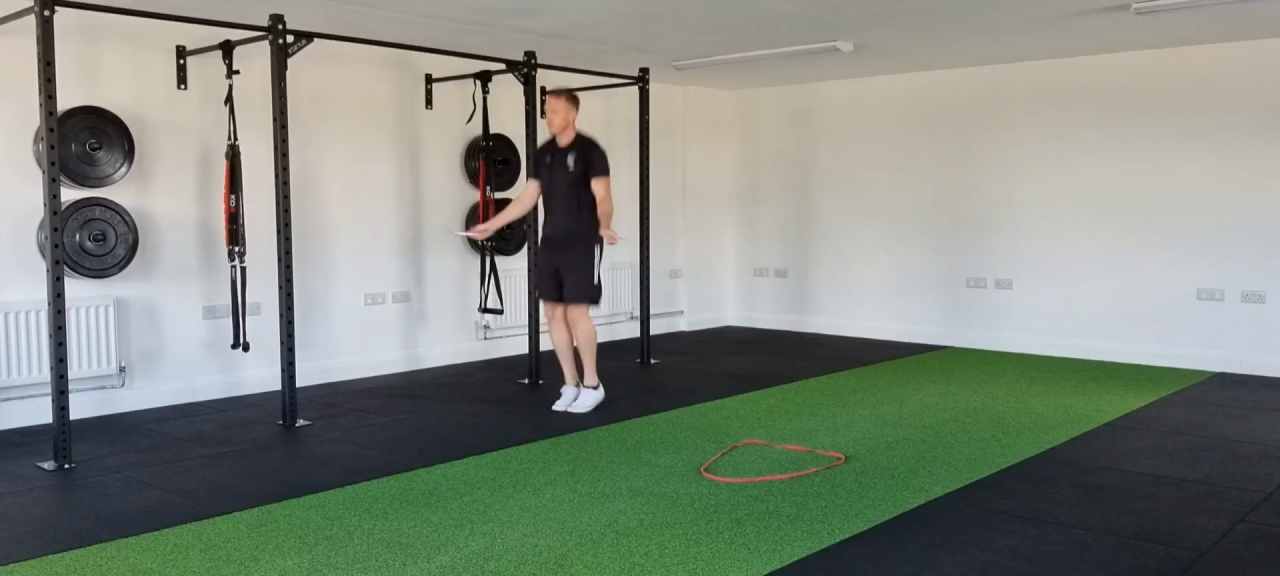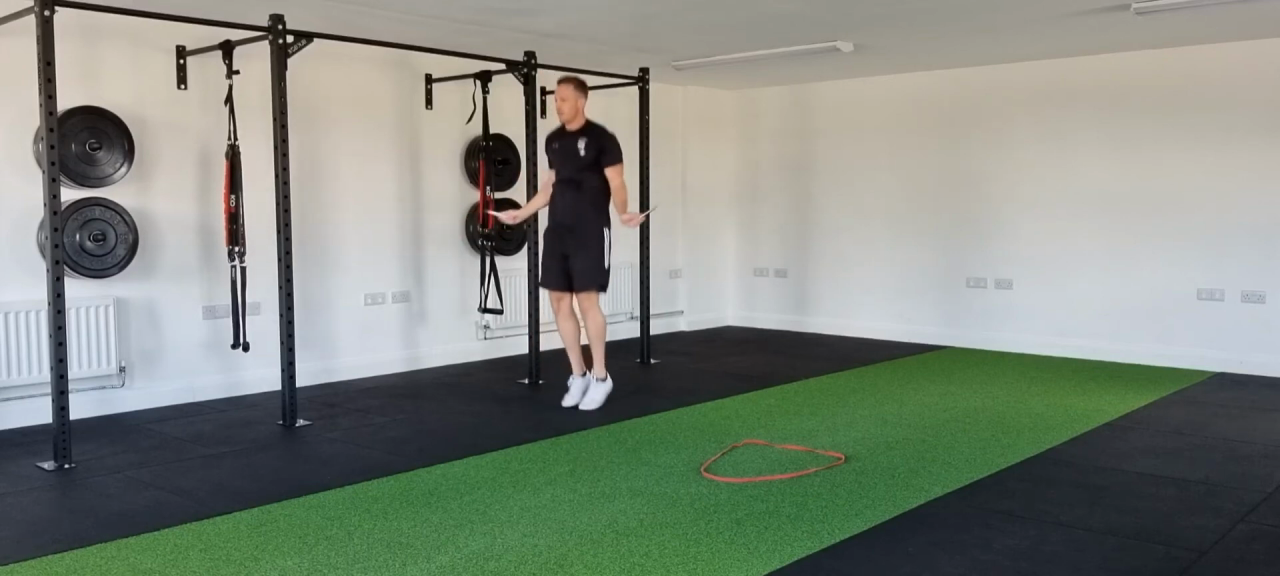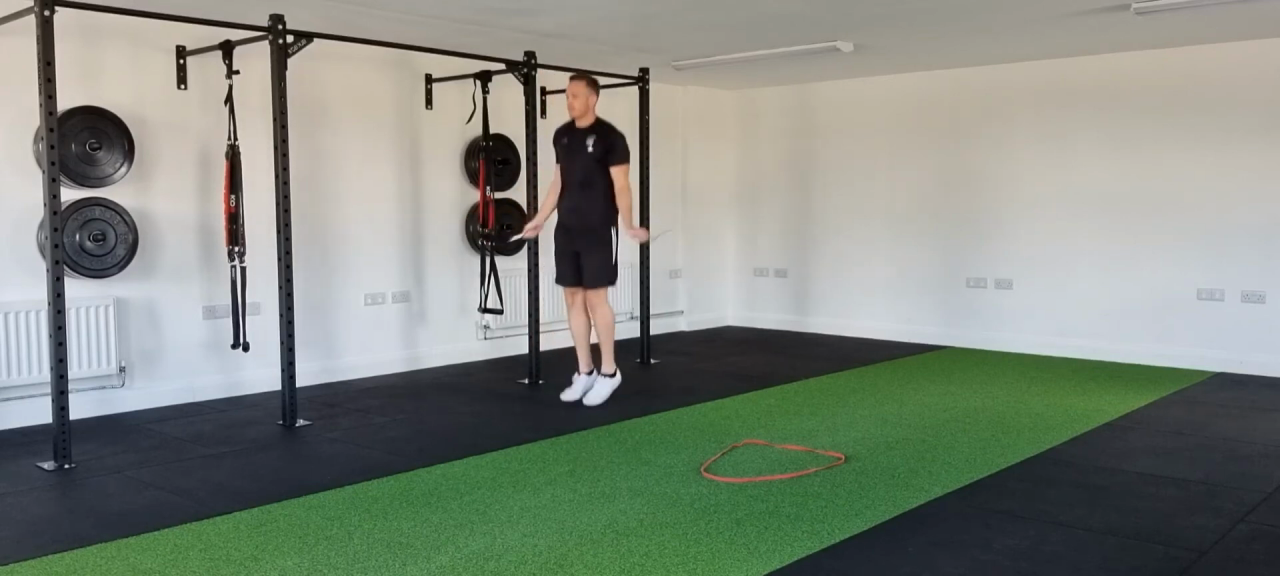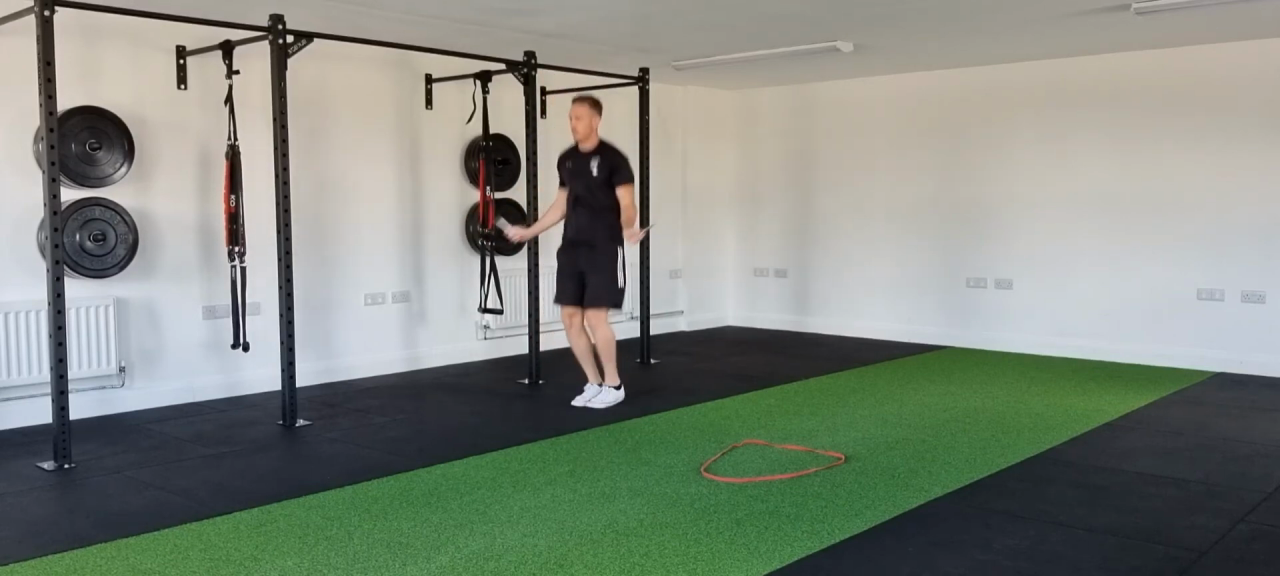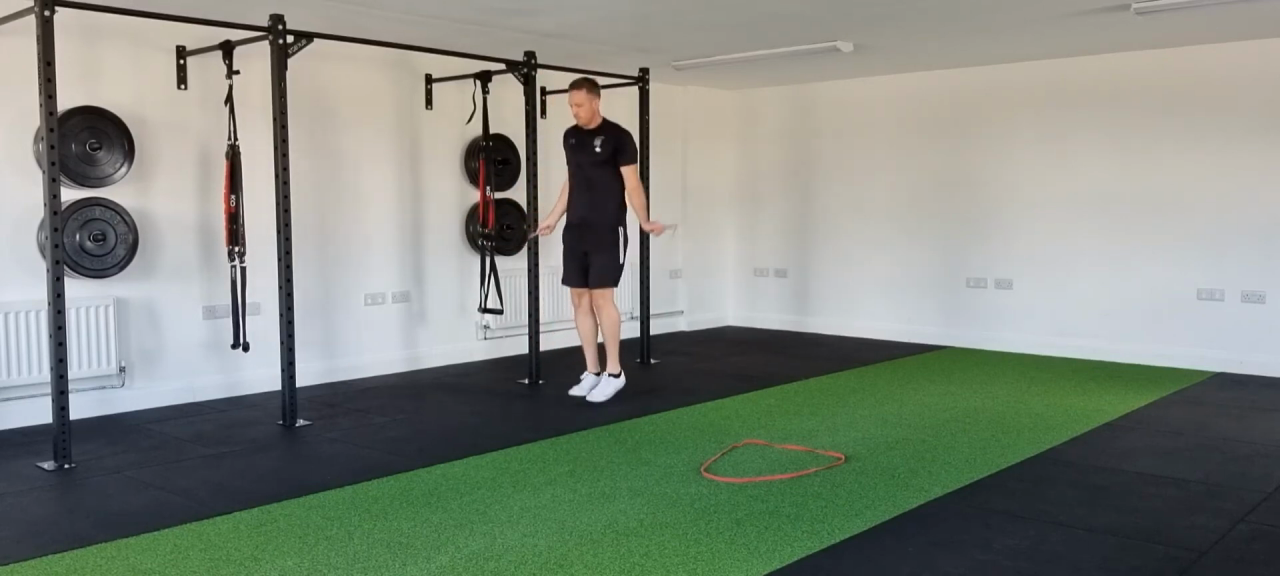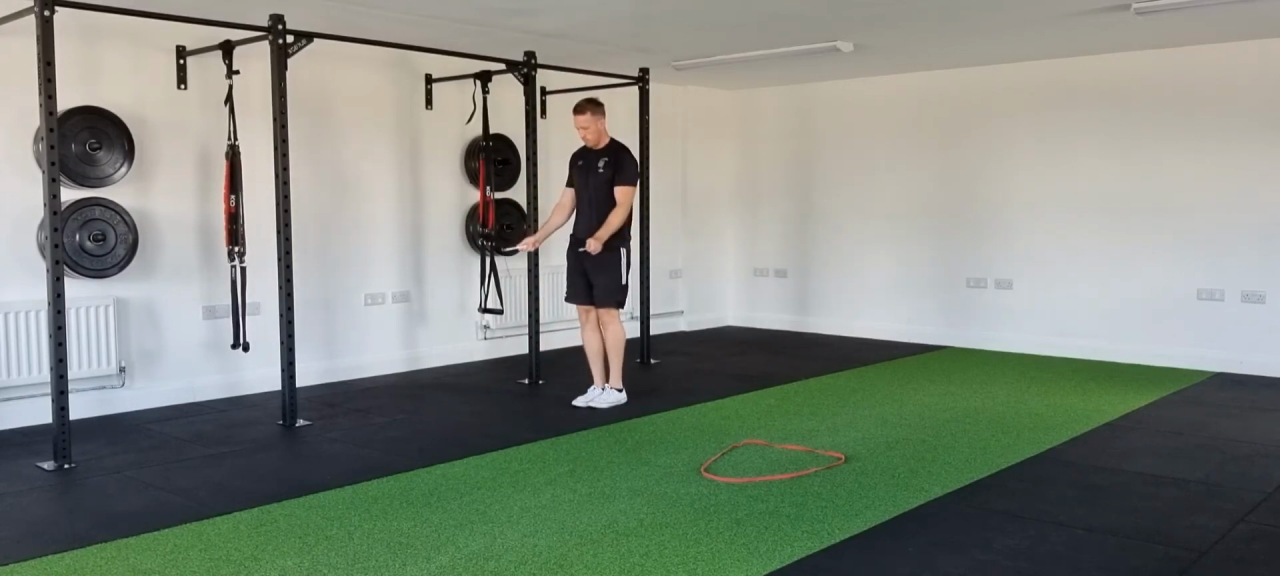
dt=0.7s
person 1, frame 1
left shoulder: (590, 152)
right shoulder: (543, 153)
left elbow: (602, 196)
right elbow: (527, 198)
left wrist: (605, 228)
right wrist: (490, 225)
left hip: (582, 244)
right hip: (550, 244)
left knee: (577, 312)
right knee: (554, 314)
left ankle: (592, 385)
right ankle: (572, 385)
person 1, frame 2
left shoulder: (601, 138)
right shoulder: (554, 141)
left elbow: (616, 183)
left wrist: (624, 213)
right wrist: (522, 213)
left hip: (590, 232)
right hip: (557, 232)
left knee: (587, 302)
right knee: (560, 302)
left ankle: (600, 377)
right ankle: (579, 375)
person 1, frame 3
left shoulder: (609, 136)
right shoulder: (561, 136)
left elbow: (620, 184)
left wrist: (629, 224)
right wrist: (540, 218)
left hip: (599, 229)
right hip: (567, 229)
left knee: (596, 297)
right knee: (573, 297)
left ankle: (609, 371)
right ankle: (585, 371)
person 1, frame 4
left shoulder: (613, 159)
right shoulder: (566, 159)
left elbow: (627, 204)
left wrist: (629, 230)
right wrist: (531, 231)
left hip: (604, 251)
right hip: (572, 249)
left knee: (596, 319)
right knee: (570, 318)
left ankle: (613, 385)
right ankle: (595, 383)
person 1, frame 5
left shoulder: (617, 136)
right shoulder: (570, 137)
left elbow: (632, 183)
left wrist: (644, 221)
right wrist: (553, 218)
left hip: (608, 229)
right hip: (576, 228)
left knee: (602, 297)
right knee: (579, 298)
left ankle: (614, 371)
right ankle: (592, 372)
person 1, frame 6
left shoulder: (621, 157)
right shoulder: (578, 158)
left elbow: (623, 206)
right elbow: (567, 204)
left wrist: (600, 238)
right wrist: (539, 236)
left hip: (609, 249)
right hip: (579, 247)
left knee: (608, 316)
right knee: (586, 316)
left ankle: (616, 387)
right ankle: (598, 386)
